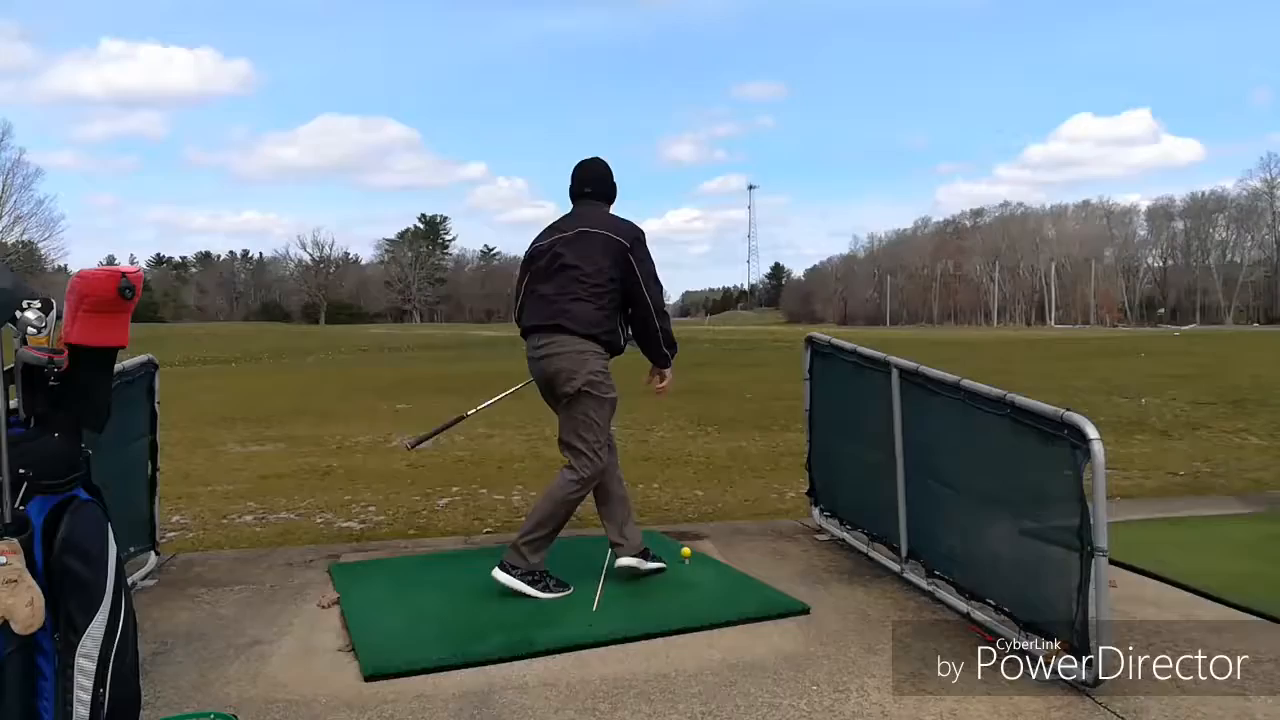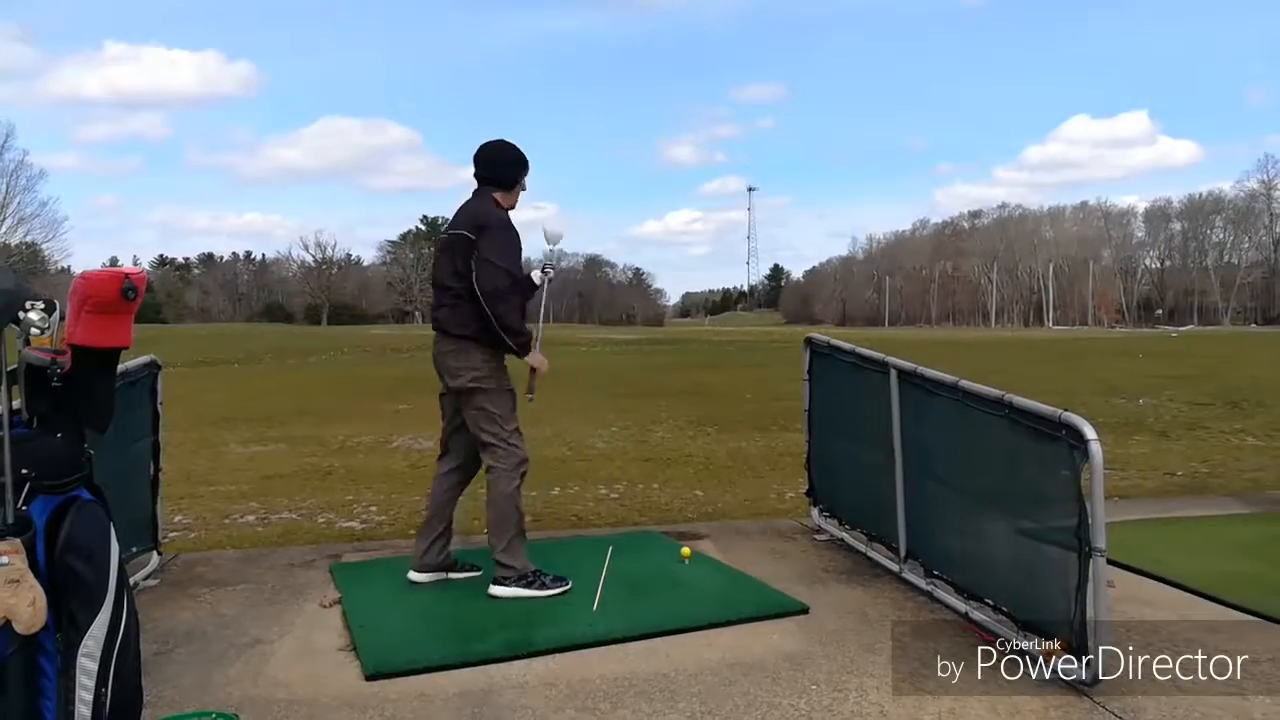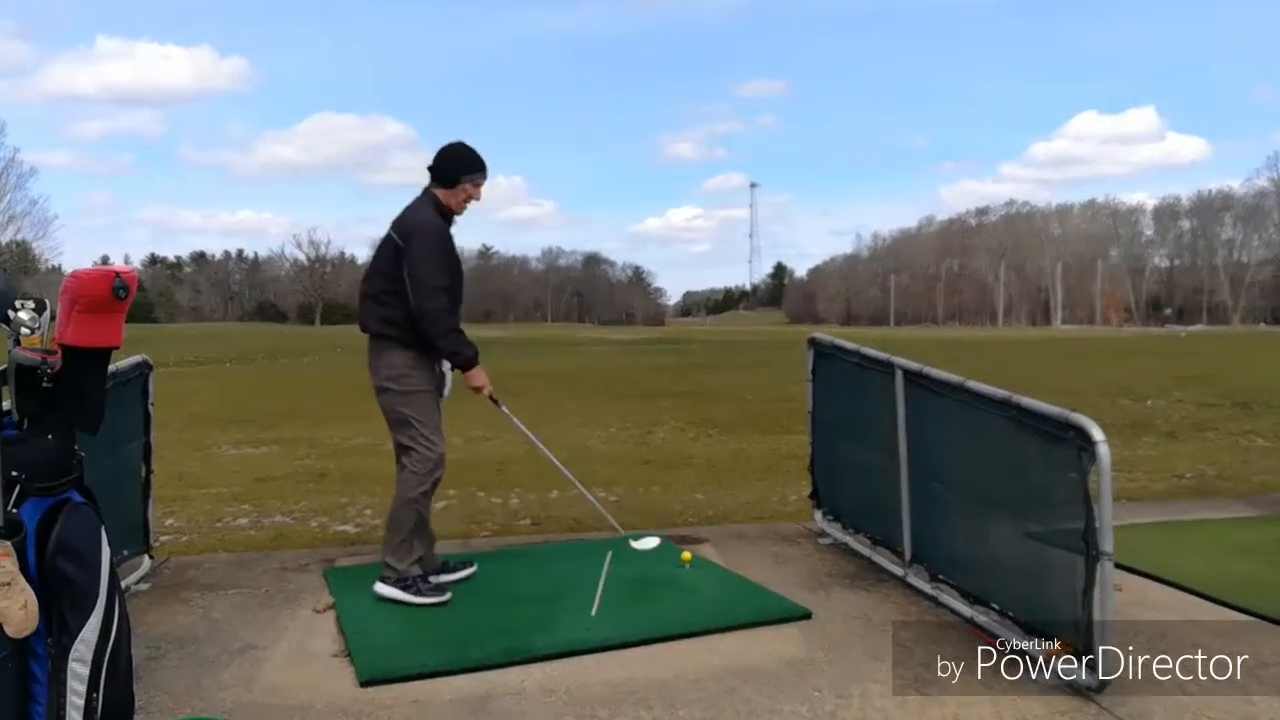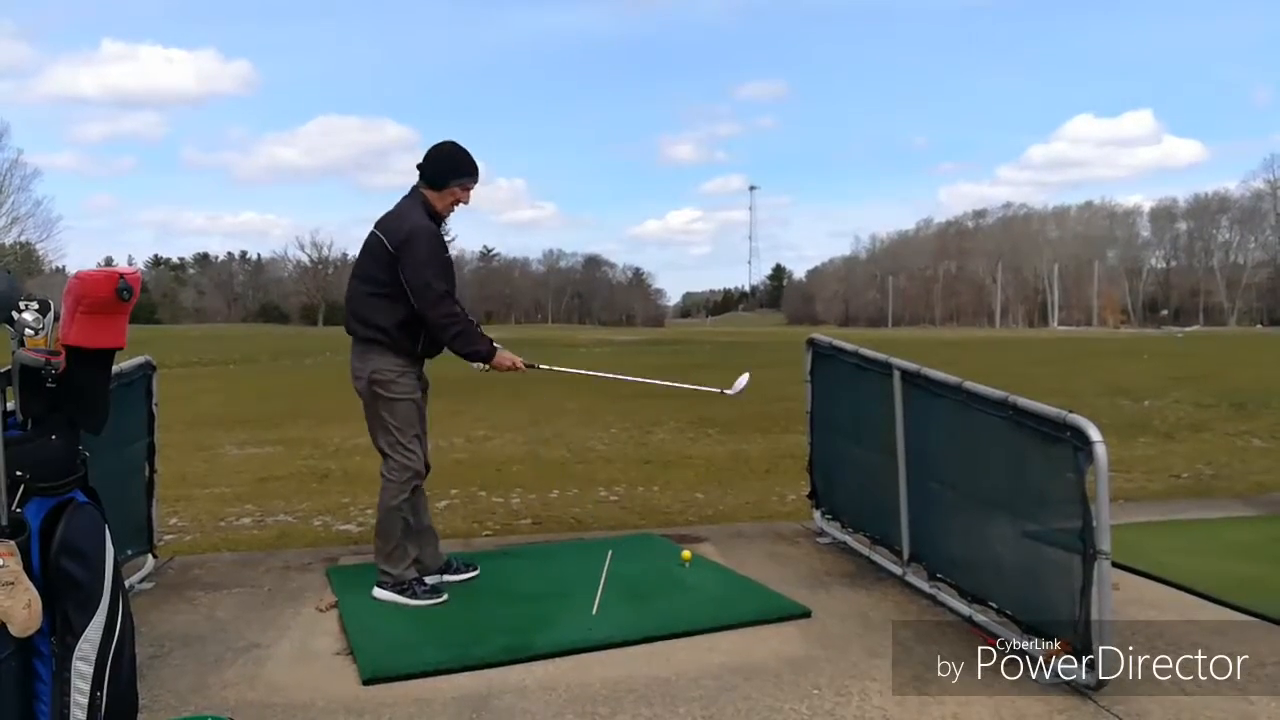
dt=0.7s
person 1, frame 1
left shoulder: (546, 237)
right shoulder: (622, 233)
left elbow: (524, 300)
right elbow: (647, 299)
right wrist: (662, 358)
left hip: (539, 350)
right hip: (581, 353)
left knee: (598, 446)
right knee: (583, 462)
left ankle: (628, 546)
right ankle: (520, 562)
person 1, frame 2
left shoulder: (462, 222)
right shoulder: (493, 222)
right elbow: (493, 292)
left wrist: (531, 280)
right wrist: (524, 346)
left hip: (453, 349)
right hip: (475, 353)
left knee: (458, 456)
right knee: (507, 457)
left ankle: (429, 559)
right ankle: (512, 571)
person 1, frame 3
left shoulder: (426, 222)
right shoulder: (425, 226)
right elbow: (431, 304)
left wrist: (445, 359)
right wrist: (467, 361)
left hip: (411, 355)
right hip: (401, 357)
left knee: (419, 459)
right knee: (425, 458)
left ankle: (420, 561)
right ankle: (398, 572)
person 1, frame 4
left shoulder: (410, 219)
right shoulder: (417, 231)
left elbow: (431, 303)
right elbow: (437, 308)
left wrist: (476, 342)
right wrist: (488, 352)
left hip: (397, 357)
right hip: (386, 362)
left knee: (413, 464)
right knee: (403, 466)
left ankle: (426, 561)
right ankle: (394, 577)
